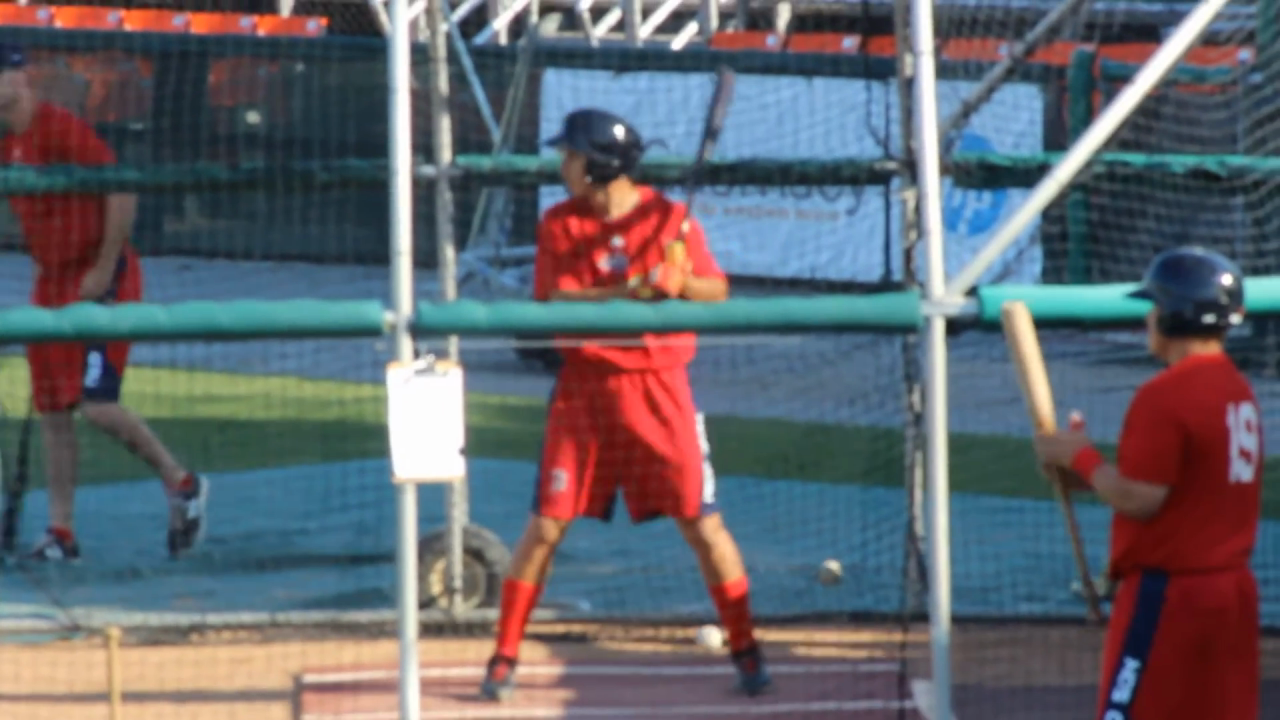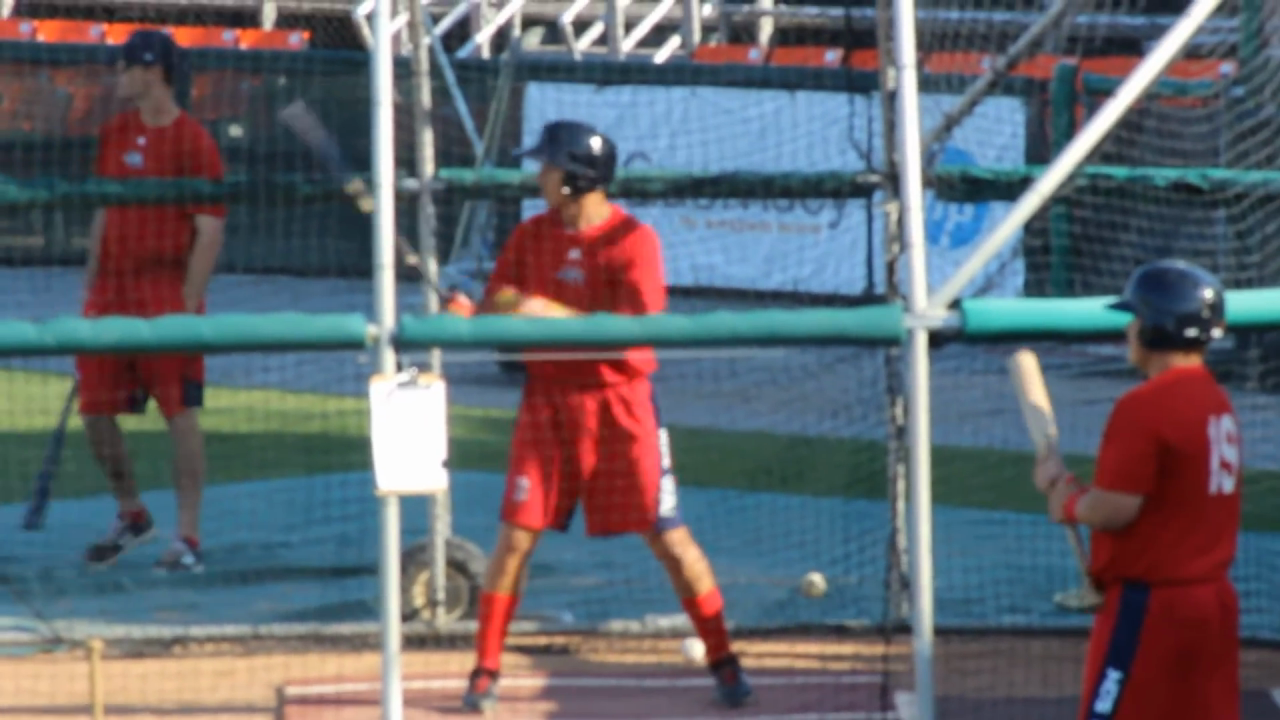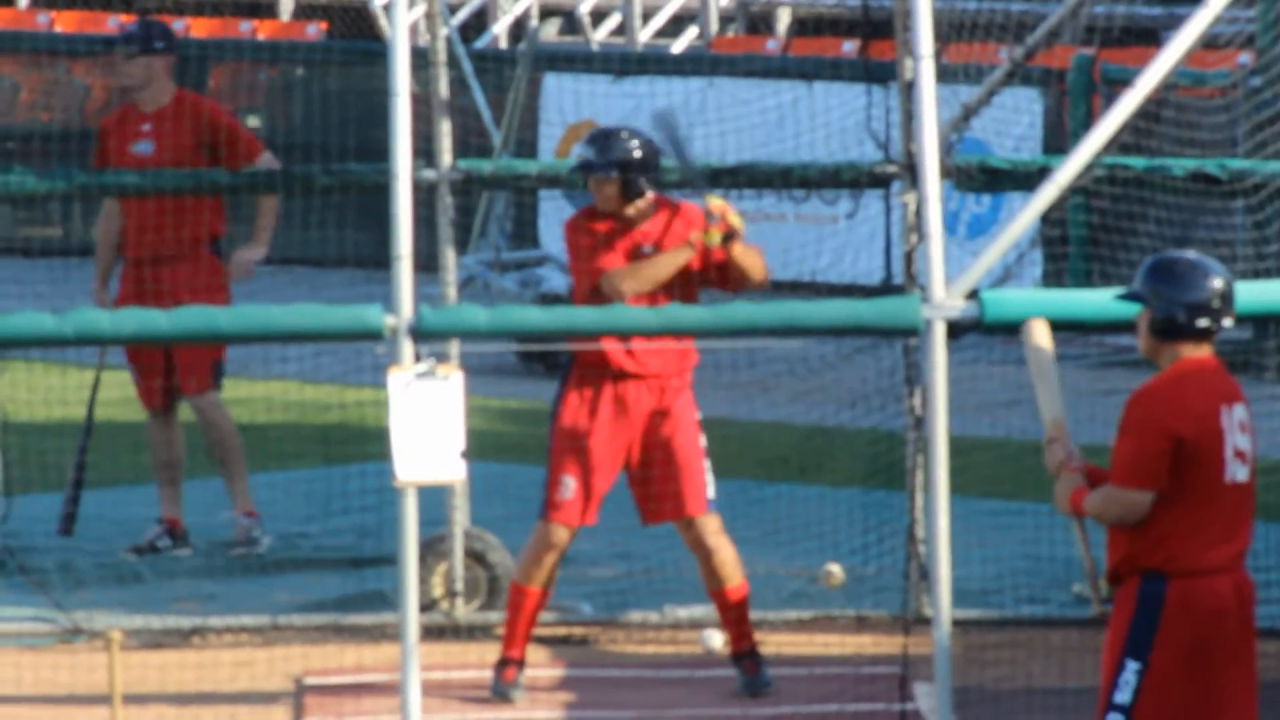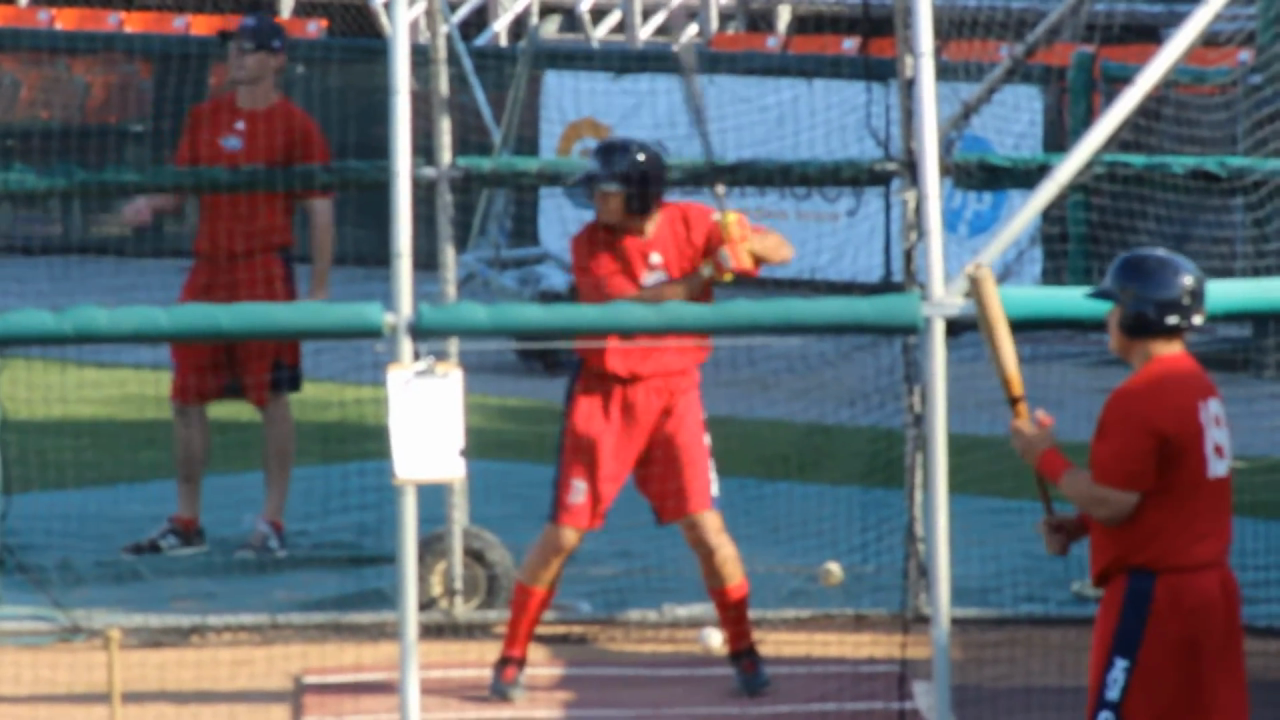
dt=1s
person 1, frame 1
left shoulder: (670, 218)
right shoulder: (558, 222)
left elbow: (717, 293)
right elbow: (559, 304)
left wrist: (683, 281)
right wrist: (635, 290)
left hip: (659, 386)
right hip: (584, 386)
left knee: (702, 522)
right knee: (546, 524)
left ankle: (746, 650)
right ankle: (504, 655)
person 1, frame 2
left shoulder: (634, 240)
right shoulder: (532, 236)
right elbow: (505, 306)
left wrist: (550, 311)
right wrist: (473, 313)
left hip: (620, 402)
right hip: (550, 399)
left knee: (668, 535)
right knee: (517, 535)
left ankle: (724, 660)
right ankle: (486, 668)
person 1, frame 3
left shoulder: (687, 217)
right shoulder: (582, 228)
left elbow: (757, 277)
right elbow: (621, 286)
left wrist: (729, 239)
right wrist: (692, 242)
left hip: (667, 391)
right hip: (595, 392)
left knee: (703, 526)
right knee: (555, 529)
left ankle: (746, 651)
right ankle: (511, 656)
person 1, frame 4
left shoulder: (692, 222)
right shoulder: (589, 244)
left elbow: (782, 251)
right elbow: (637, 310)
left wrist: (745, 242)
right wrist: (710, 272)
left hip: (674, 392)
right hip: (604, 395)
left knee: (705, 525)
right knee: (564, 532)
left ankle: (743, 651)
right ankle: (511, 656)
person 2, frame 1
left shoulder: (64, 129)
left elbow: (124, 197)
left wrist: (103, 269)
left hip: (99, 284)
right hip: (52, 283)
left knee: (96, 405)
right knee: (51, 412)
left ankle: (181, 483)
right ankle: (59, 533)
person 2, frame 2
left shoulder: (194, 142)
right shoulder: (114, 133)
left elbow: (209, 232)
right elbow: (106, 212)
left wrist: (187, 308)
right wrist: (90, 285)
left hip: (167, 293)
right hip: (112, 291)
left knee: (180, 416)
right knee: (96, 410)
left ankle: (186, 540)
right ankle: (131, 517)
person 2, frame 3
left shoulder: (203, 116)
right shoulder: (114, 128)
left elbow: (267, 167)
right elbow: (112, 209)
left wrist: (259, 242)
right wrist: (100, 284)
left hip: (197, 275)
right hip: (139, 280)
left knee: (202, 396)
right knee: (157, 404)
left ankle: (247, 514)
right ankle: (171, 525)
person 2, frame 4
left shoulder: (298, 127)
right shoulder: (204, 116)
left elbow: (320, 211)
left wrist: (320, 288)
right wrist: (150, 201)
left hip: (264, 274)
right hip: (206, 273)
left knee: (271, 399)
right knee: (188, 399)
left ankle: (272, 525)
right ankle: (186, 524)
person 3, frame 1
left shoulder: (1165, 394)
right shoulder: (1238, 390)
left elbow: (1138, 499)
left wrist: (1079, 455)
right wrist: (1085, 469)
left hip: (1168, 593)
right hip: (1231, 589)
person 3, frame 2
left shoulder: (1145, 405)
right shoulder: (1216, 402)
left elbow: (1113, 511)
left wrist: (1071, 505)
right wrist: (1071, 485)
left hip: (1149, 605)
right hip: (1211, 600)
person 3, frame 3
left shoulder: (1157, 399)
right shoulder: (1227, 391)
left elbow: (1127, 506)
left wrist: (1076, 496)
right wrist: (1084, 471)
left hip: (1167, 596)
right hip: (1227, 590)
person 3, frame 4
left shoulder: (1137, 397)
right shoulder: (1196, 384)
left elbow: (1112, 502)
left wrist: (1044, 457)
right wrist: (1078, 526)
left hip: (1153, 594)
right hip: (1209, 587)
